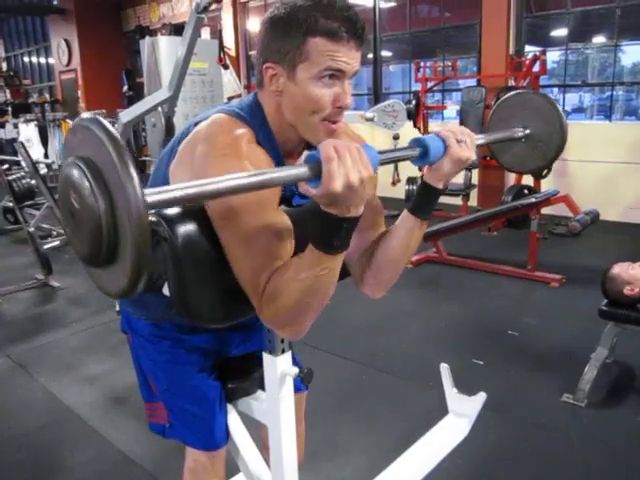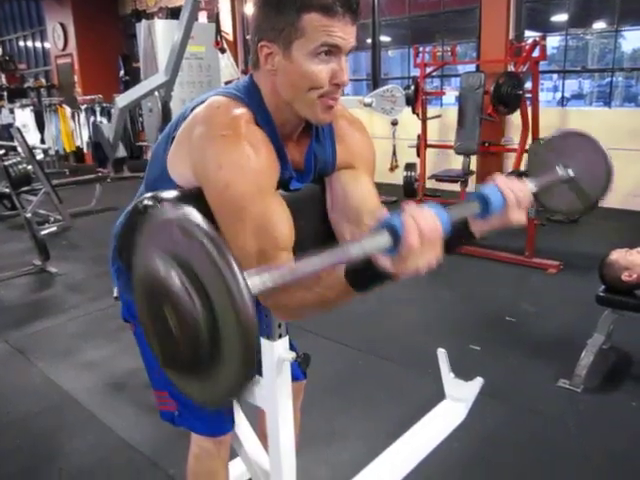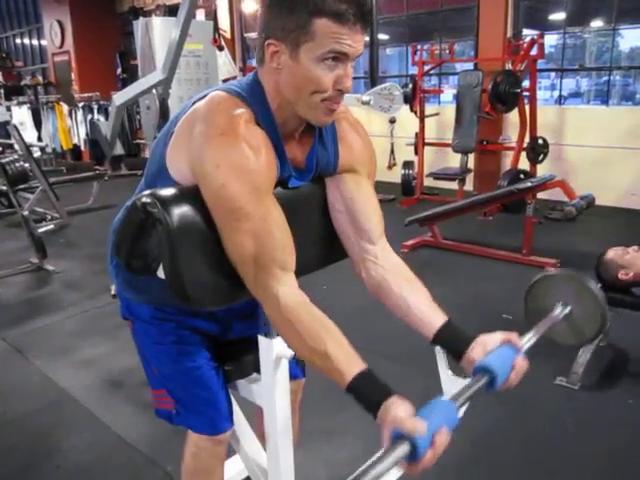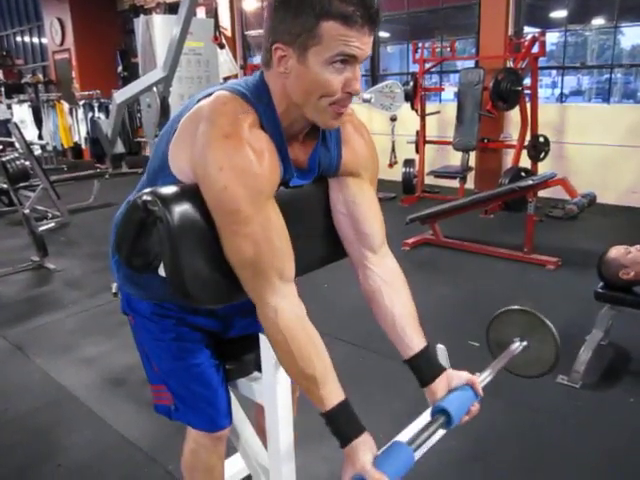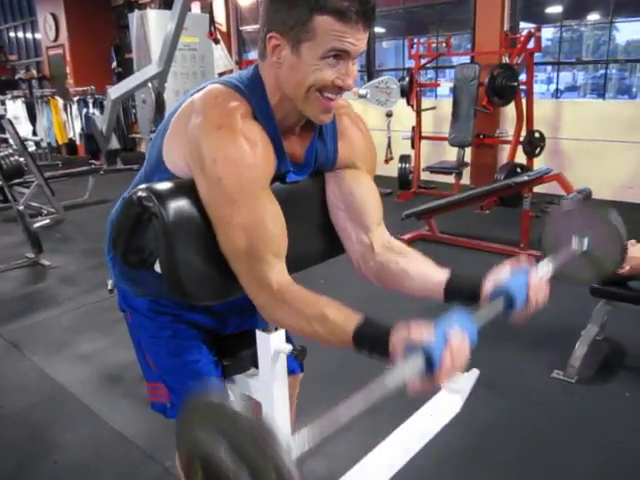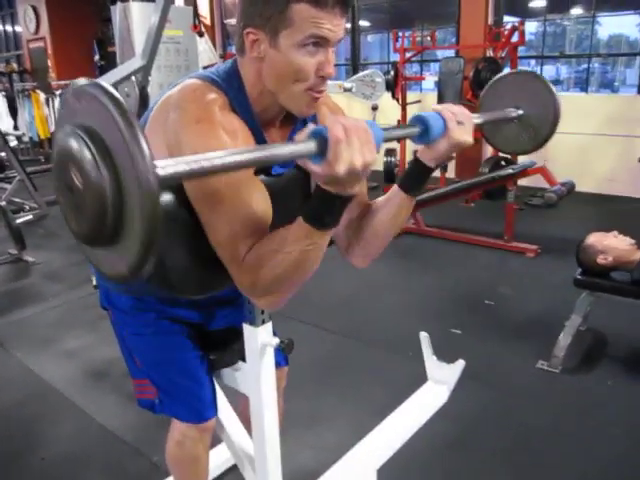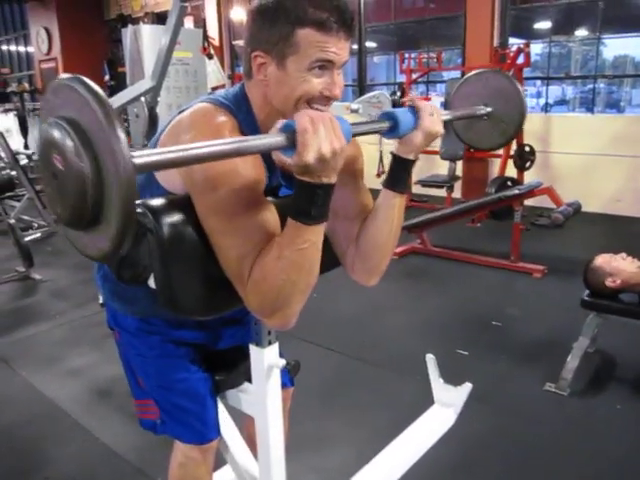
dt=0.5s
person 1, frame 1
left shoulder: (340, 147)
right shoulder: (232, 150)
left elbow: (371, 279)
right elbow: (287, 317)
left wrist: (431, 189)
right wrist: (339, 218)
left hip: (240, 294)
right hip: (166, 308)
left knee: (287, 398)
right knee: (208, 441)
person 1, frame 2
left shoulder: (343, 132)
right shoulder: (231, 137)
left elbow: (362, 252)
right elbow: (280, 290)
left wrist: (467, 225)
right wrist: (380, 266)
left knee: (286, 384)
right knee: (214, 427)
person 1, frame 3
left shoulder: (343, 136)
right shoulder: (229, 137)
left elbow: (373, 255)
right elbow: (279, 291)
left wrist: (461, 343)
right wrist: (380, 401)
left hip: (239, 279)
right hip: (163, 290)
left knee: (286, 382)
right knee: (211, 426)
person 1, frame 4
left shoulder: (348, 139)
right shoulder: (233, 139)
left elbow: (374, 260)
right elbow: (277, 297)
left wrist: (432, 373)
right wrist: (351, 435)
left hip: (238, 273)
right hip: (163, 283)
left knee: (283, 380)
right knee: (211, 423)
person 1, frame 5
left shoulder: (343, 130)
right shoulder: (228, 129)
left elbow: (371, 248)
right elbow: (269, 287)
left wrist: (474, 287)
right wrist: (385, 339)
left hip: (236, 271)
right hip: (160, 281)
left knee: (282, 377)
person 1, frame 6
left shoulder: (321, 117)
right shoulder: (206, 120)
left elbow: (356, 246)
right elbow: (262, 284)
left wrist: (423, 167)
right wrist: (332, 194)
left hip: (221, 271)
right hip: (145, 279)
left knee: (268, 372)
right knee: (196, 415)
person 1, frame 7
left shoulder: (327, 138)
right shoulder: (214, 138)
left elbow: (365, 269)
right elbow: (276, 309)
left wrist: (404, 162)
right wrist: (315, 187)
left hip: (226, 289)
right hip: (151, 300)
left knee: (273, 391)
right knee: (198, 436)
